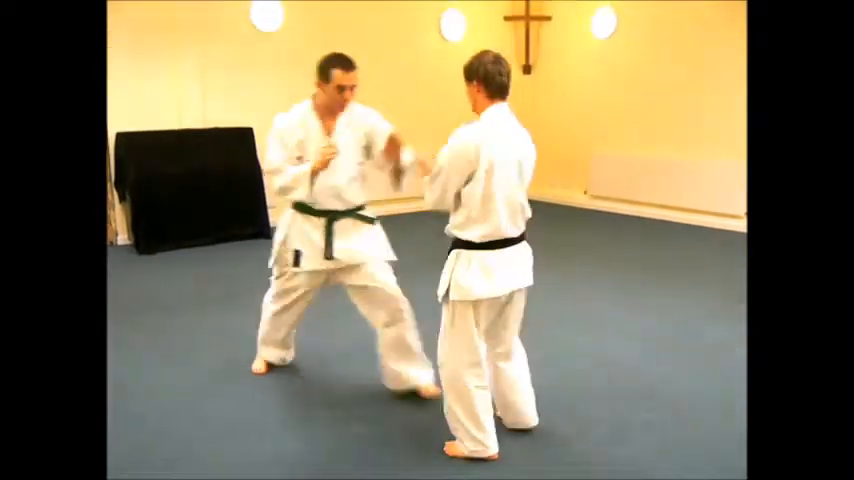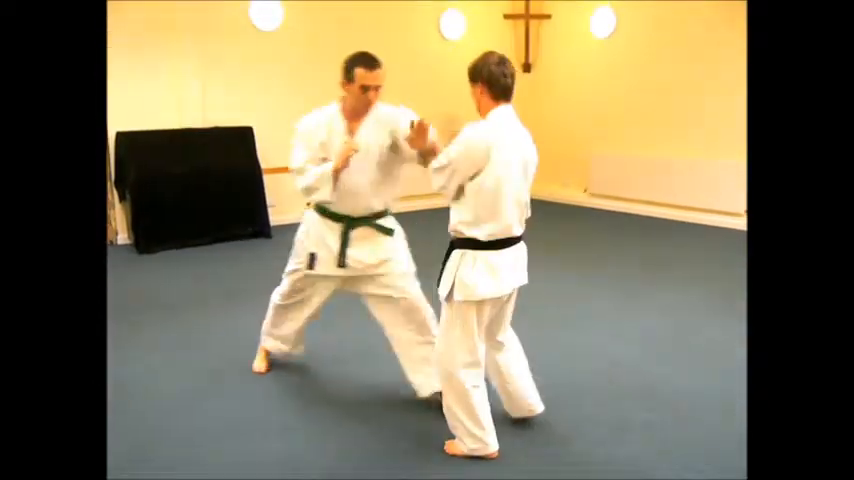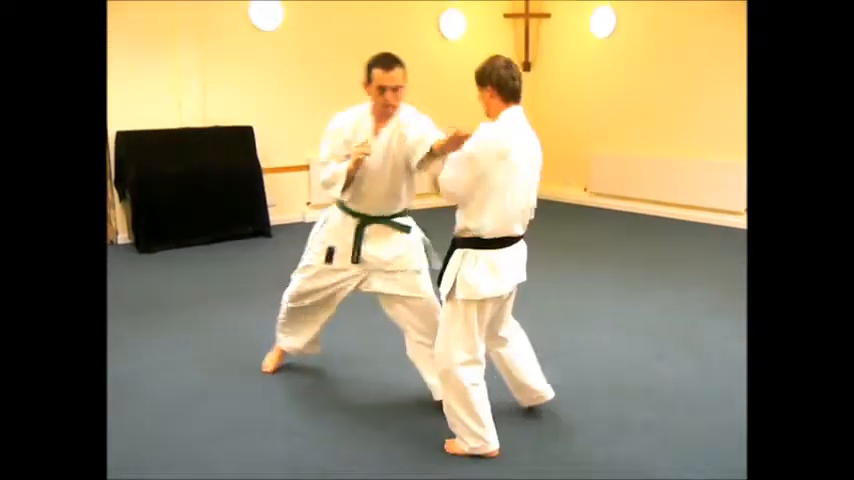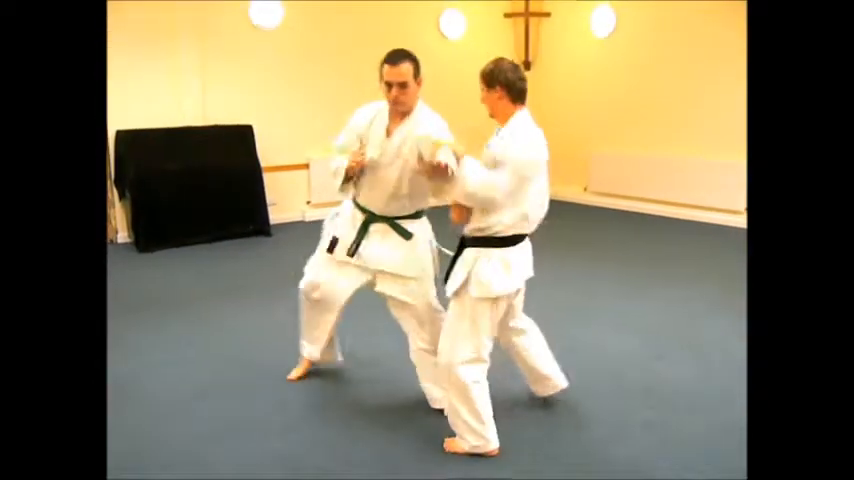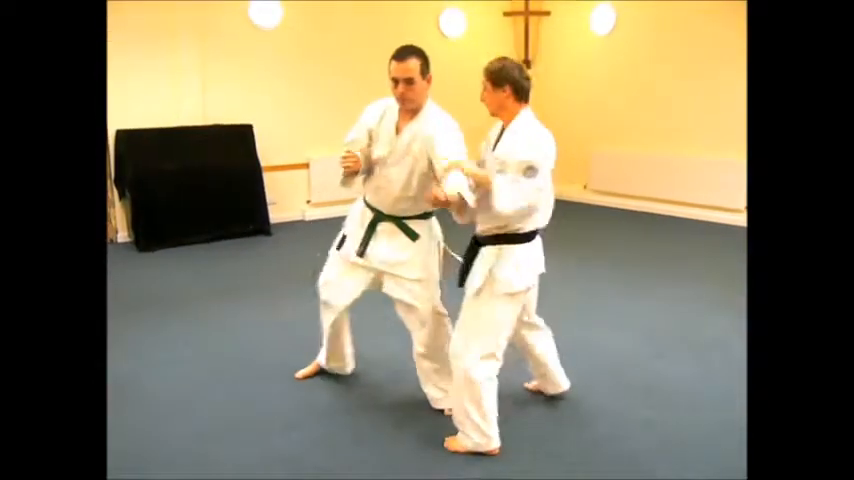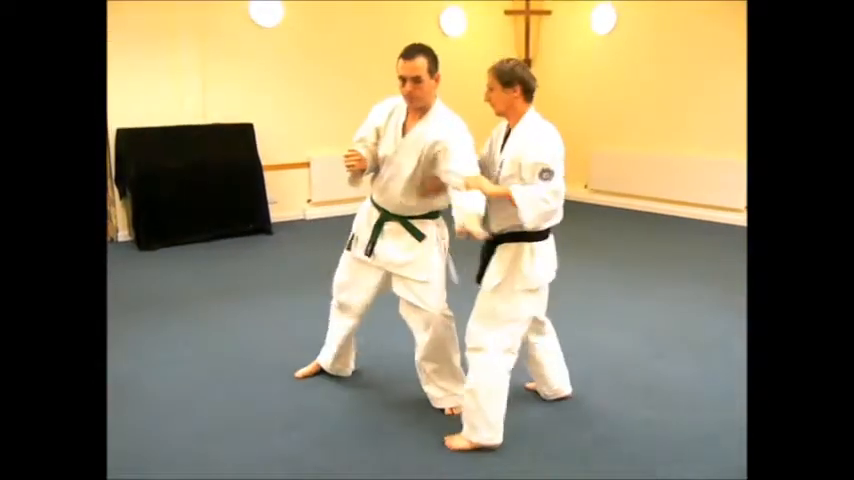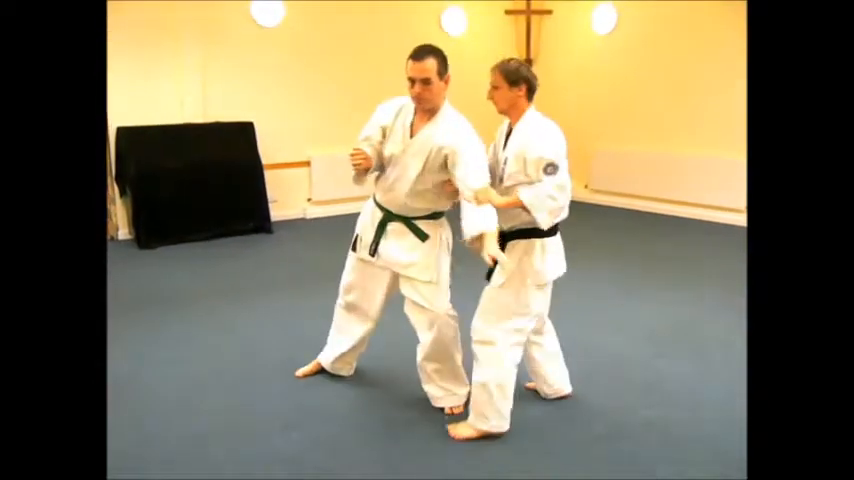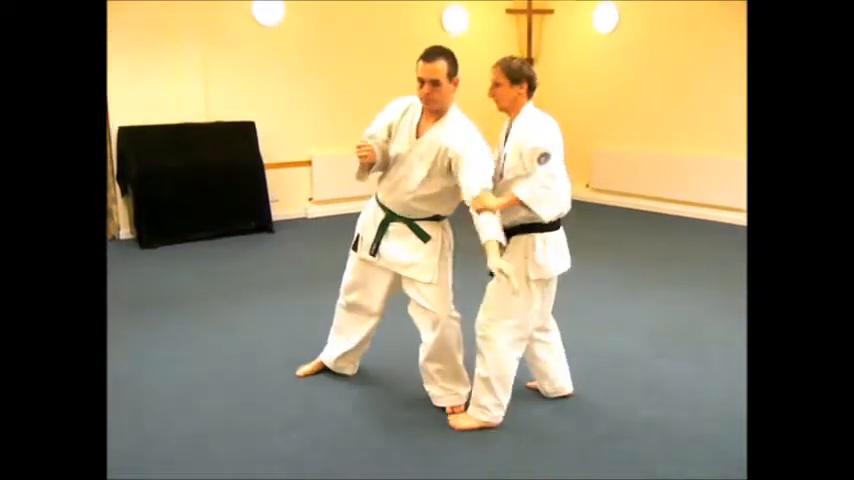
dt=0.1s
person 1, frame 1
left shoulder: (469, 138)
right shoulder: (522, 138)
left elbow: (440, 195)
left wrist: (433, 172)
right wrist: (441, 170)
left hip: (476, 259)
right hip: (514, 254)
left knee: (459, 356)
right knee: (503, 343)
left ankle: (476, 441)
right ankle: (519, 412)
person 1, frame 2
left shoulder: (479, 134)
right shoulder: (522, 137)
left elbow: (442, 180)
left wrist: (435, 153)
right wrist: (440, 153)
left hip: (477, 260)
right hip: (510, 252)
left knee: (458, 355)
right knee: (495, 336)
left ankle: (477, 439)
right ankle: (523, 400)
person 1, frame 3
left shoulder: (494, 135)
right shoulder: (526, 136)
left elbow: (455, 187)
left wrist: (453, 157)
left hip: (480, 258)
right hip: (509, 251)
left knee: (456, 354)
right knee: (500, 331)
left ankle: (477, 439)
right ankle: (534, 389)
person 1, frame 4
left shoulder: (519, 138)
right shoulder: (519, 134)
left elbow: (489, 190)
left wrist: (460, 161)
right wrist: (464, 206)
left hip: (490, 257)
right hip: (508, 251)
left knee: (461, 350)
right knee: (512, 325)
left ankle: (478, 437)
right ankle: (549, 380)
person 1, frame 5
left shoulder: (534, 137)
right shoulder: (505, 133)
left elbow: (521, 197)
right elbow: (487, 189)
left wrist: (478, 177)
right wrist: (452, 198)
left hip: (507, 254)
right hip: (516, 248)
left knee: (473, 346)
right knee: (524, 321)
left ankle: (479, 436)
right ankle: (552, 380)
person 1, frame 6
left shoulder: (542, 136)
right shoulder: (502, 132)
left elbow: (546, 196)
right elbow: (482, 173)
left wrist: (495, 191)
left hip: (524, 250)
right hip: (510, 244)
left knee: (487, 337)
right knee: (530, 322)
left ankle: (481, 429)
right ankle: (554, 384)
person 1, frame 7
left shoulder: (544, 133)
right shoulder: (507, 131)
left elbow: (554, 191)
right elbow: (493, 176)
left wrist: (505, 201)
left hip: (532, 247)
right hip: (519, 242)
left knee: (494, 330)
right knee: (531, 321)
left ankle: (488, 418)
right ankle: (553, 383)
person 1, frame 8
left shoulder: (538, 126)
right shoulder: (515, 127)
left elbow: (547, 181)
right elbow: (508, 178)
left wrist: (502, 201)
right wrist: (484, 198)
left hip: (533, 243)
right hip: (540, 239)
left knee: (498, 325)
right knee: (536, 318)
left ankle: (486, 410)
right ankle: (555, 382)
person 2, frame 1
left shoulder: (364, 119)
right shoulder: (288, 124)
left elbow: (398, 160)
right elbow: (281, 182)
left wrist: (397, 155)
right wrist: (313, 168)
left hip: (355, 227)
right hip: (306, 225)
left knee: (389, 302)
right knee: (285, 296)
left ankle: (412, 375)
right ankle: (271, 352)
person 2, frame 2
left shoulder: (390, 118)
right shoulder: (314, 124)
left elbow: (417, 135)
right elbow: (305, 182)
left wrist: (425, 138)
right wrist: (334, 168)
left hip: (376, 233)
right hip: (325, 230)
left knee: (409, 307)
right knee: (295, 293)
left ankle: (433, 382)
right ankle: (270, 345)
person 2, frame 3
left shoulder: (413, 124)
right shoulder: (345, 122)
left elbow: (430, 145)
right elbow: (326, 176)
left wrist: (445, 145)
right wrist: (350, 167)
left hip: (393, 233)
right hip: (343, 226)
left knee: (422, 309)
right knee: (306, 291)
right ankle: (284, 344)
person 2, frame 4
left shoulder: (430, 127)
right shoulder: (365, 116)
left elbow: (443, 164)
right elbow: (342, 160)
left wrist: (441, 166)
right wrist: (350, 167)
left hip: (404, 232)
right hip: (354, 221)
left knee: (421, 311)
right knee: (318, 287)
left ankle: (446, 391)
right ankle: (317, 353)
person 2, frame 5
left shoulder: (441, 128)
right shoulder: (376, 112)
right elbow: (354, 153)
right wrist: (352, 164)
left hip: (412, 233)
right hip: (366, 220)
left knee: (426, 315)
right knee: (333, 292)
left ankle: (447, 393)
right ankle: (332, 359)
person 2, frame 6
left shoulder: (449, 130)
right shoulder: (385, 110)
left elbow: (464, 183)
right elbow: (366, 154)
left wrist: (470, 220)
right wrist: (359, 163)
left hip: (419, 233)
right hip: (374, 221)
left knee: (430, 314)
right knee: (348, 295)
left ankle: (447, 391)
right ankle: (334, 359)
person 2, frame 7
left shoulder: (458, 134)
right shoulder: (391, 110)
left elbow: (476, 189)
right elbow: (371, 152)
left wrist: (486, 237)
right wrist: (364, 162)
left hip: (423, 234)
right hip: (378, 220)
left knee: (435, 315)
right knee: (355, 297)
left ankle: (449, 391)
right ankle: (334, 358)
person 2, frame 8
left shoulder: (463, 137)
right shoulder: (399, 109)
left elbow: (481, 194)
right elbow: (378, 158)
left wrist: (493, 249)
right wrist: (369, 157)
left hip: (425, 235)
right hip: (379, 219)
left knee: (437, 315)
right knee: (357, 295)
left ankle: (450, 391)
right ankle: (336, 357)
